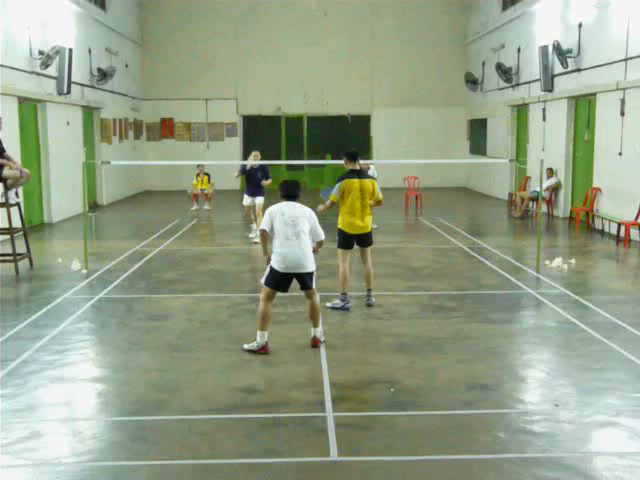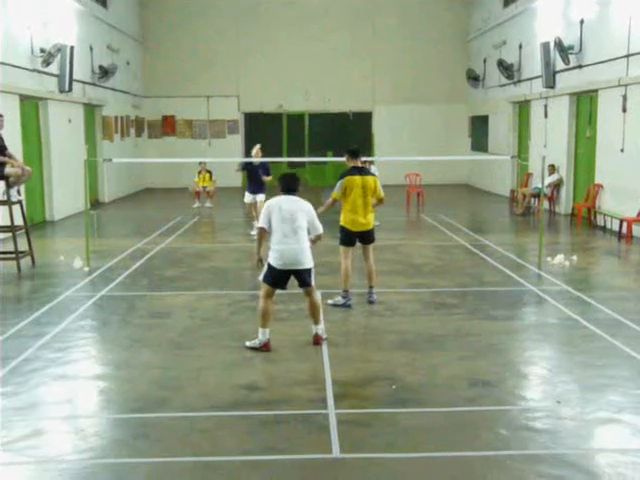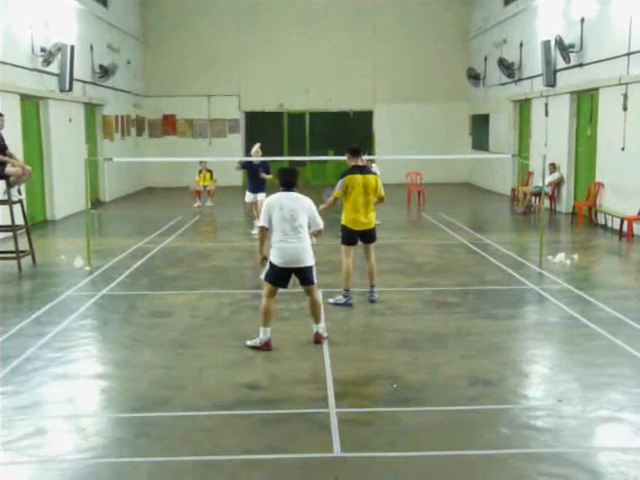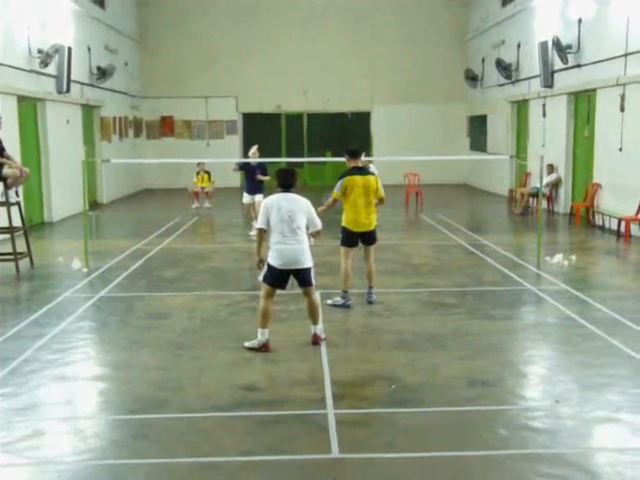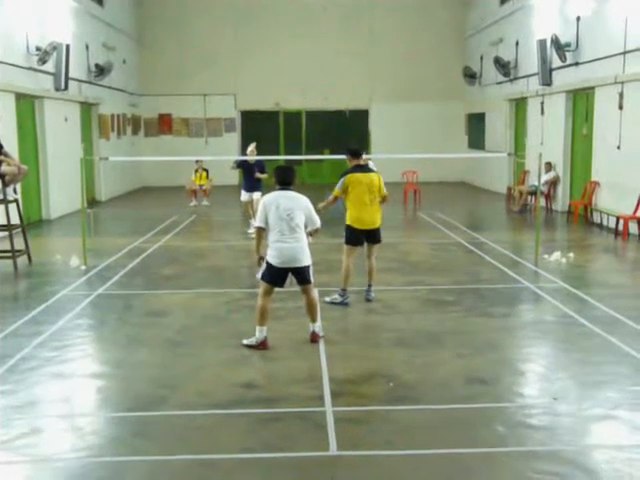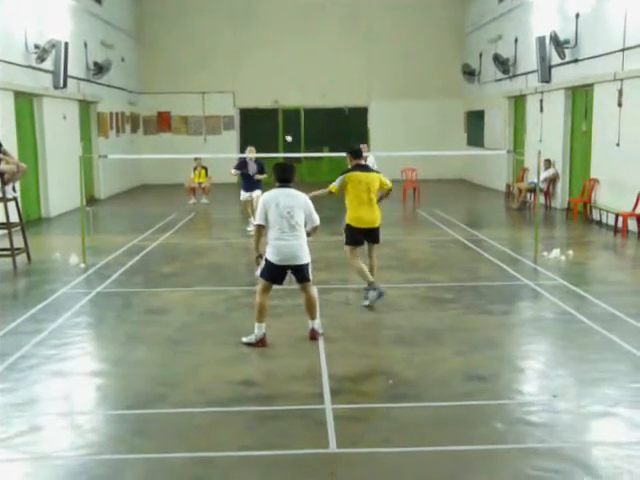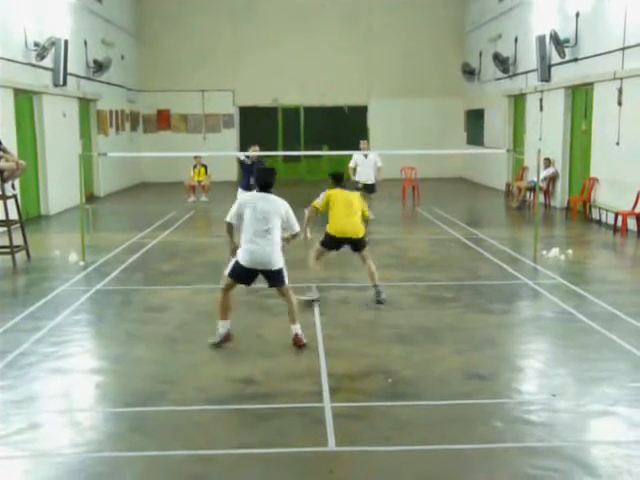
dt=0.5s
person 1, frame 1
left shoulder: (273, 209)
right shoulder: (307, 211)
left elbow: (263, 232)
right elbow: (320, 240)
left wrist: (267, 253)
right wrist: (313, 250)
left hip: (281, 260)
right hip: (305, 260)
left knee: (266, 298)
right knee: (312, 295)
left ankle: (261, 342)
right ankle: (317, 336)
person 1, frame 2
left shoulder: (271, 204)
right shoulder: (306, 205)
left elbow: (262, 230)
right elbow: (318, 235)
left wrist: (258, 253)
left hip: (278, 257)
right hip: (302, 257)
left knee: (266, 295)
right knee: (311, 292)
left ankle: (263, 340)
right ankle: (318, 333)
person 1, frame 3
left shoulder: (271, 200)
right shoulder: (306, 201)
left elbow: (263, 228)
right elbow: (319, 229)
left wrist: (261, 251)
left hip: (280, 255)
right hip: (303, 254)
left knee: (268, 295)
right knee: (312, 291)
left ankle: (264, 338)
right ankle: (319, 332)
person 1, frame 4
left shoulder: (269, 202)
right shoulder: (304, 202)
left elbow: (261, 230)
right elbow: (317, 230)
left wrist: (258, 253)
left hip: (278, 256)
right hip: (301, 255)
left knee: (266, 296)
right knee: (310, 293)
left ankle: (262, 340)
right ankle: (317, 333)
person 1, frame 5
left shoulder: (267, 199)
right shoulder: (303, 200)
left elbow: (260, 228)
right elbow: (316, 227)
left wrist: (258, 251)
left hip: (276, 255)
right hip: (300, 254)
left knee: (264, 294)
right knee: (309, 291)
left ankle: (260, 337)
right ankle: (315, 331)
person 1, frame 6
left shoulder: (267, 197)
right shoulder: (302, 197)
left elbow: (259, 226)
right elbow: (315, 225)
left wrist: (257, 249)
left hip: (276, 252)
right hip: (299, 252)
left knee: (262, 291)
right knee: (308, 289)
left ankle: (259, 335)
right ankle: (315, 328)
person 1, frame 7
left shoulder: (245, 199)
right shoulder: (282, 204)
left elbow: (229, 223)
right elbow: (295, 233)
left wrist: (232, 242)
right wrist: (284, 238)
left hip: (248, 256)
right hip: (272, 258)
left knee: (226, 289)
right knee: (287, 294)
left ankle: (223, 331)
right ankle: (297, 335)
person 2, frame 1
left shoulder: (343, 179)
right shoulder: (370, 180)
left elbow: (332, 202)
right elbow: (379, 202)
left wrist: (322, 208)
left hip: (347, 226)
right hip: (365, 226)
left knee: (344, 262)
right knee: (367, 260)
left ankle: (344, 300)
right ankle: (370, 296)
person 2, frame 2
left shoulder: (346, 177)
right shoulder: (372, 177)
left elbow: (334, 199)
right elbow: (381, 200)
left wrist: (322, 209)
left hip: (349, 223)
right hip: (367, 223)
left knee: (346, 259)
right knee: (369, 257)
left ankle: (345, 297)
right ankle: (371, 293)
person 2, frame 3
left shoulder: (347, 176)
right shoulder: (373, 175)
left elbow: (335, 198)
right elbow: (381, 199)
left wrist: (323, 207)
left hip: (350, 223)
right hip: (369, 222)
left knee: (347, 258)
right knee: (370, 256)
left ankle: (346, 296)
right ankle: (373, 292)
person 2, frame 4
left shoulder: (346, 177)
right shoulder: (373, 176)
left elbow: (334, 200)
right elbow: (381, 200)
left wrist: (322, 209)
left hip: (351, 224)
right hip: (369, 223)
left knee: (346, 259)
right knee: (369, 258)
left ankle: (345, 297)
right ankle: (370, 293)
person 2, frame 5
left shoulder: (348, 176)
right shoulder: (376, 175)
left elbow: (334, 197)
right elbow: (384, 197)
left wrist: (322, 206)
left hip: (356, 222)
right hip: (374, 222)
left knee: (347, 257)
right knee: (371, 256)
left ankle: (343, 294)
right ankle: (369, 291)
person 2, frame 6
left shoulder: (348, 175)
right shoulder: (375, 175)
left elbow: (329, 191)
right elbow: (389, 188)
left wrist: (312, 194)
left hip: (355, 221)
right hip: (374, 220)
left knee: (353, 258)
right knee: (371, 254)
left ankle: (374, 288)
right ankle: (370, 289)
person 2, frame 7
left shoulder: (329, 193)
right shoulder: (357, 196)
left elbow: (312, 210)
right elbow: (366, 218)
left wrist: (305, 230)
left hip: (336, 231)
right hip: (356, 231)
left knee: (314, 256)
right knee: (367, 259)
right ankle: (378, 291)
